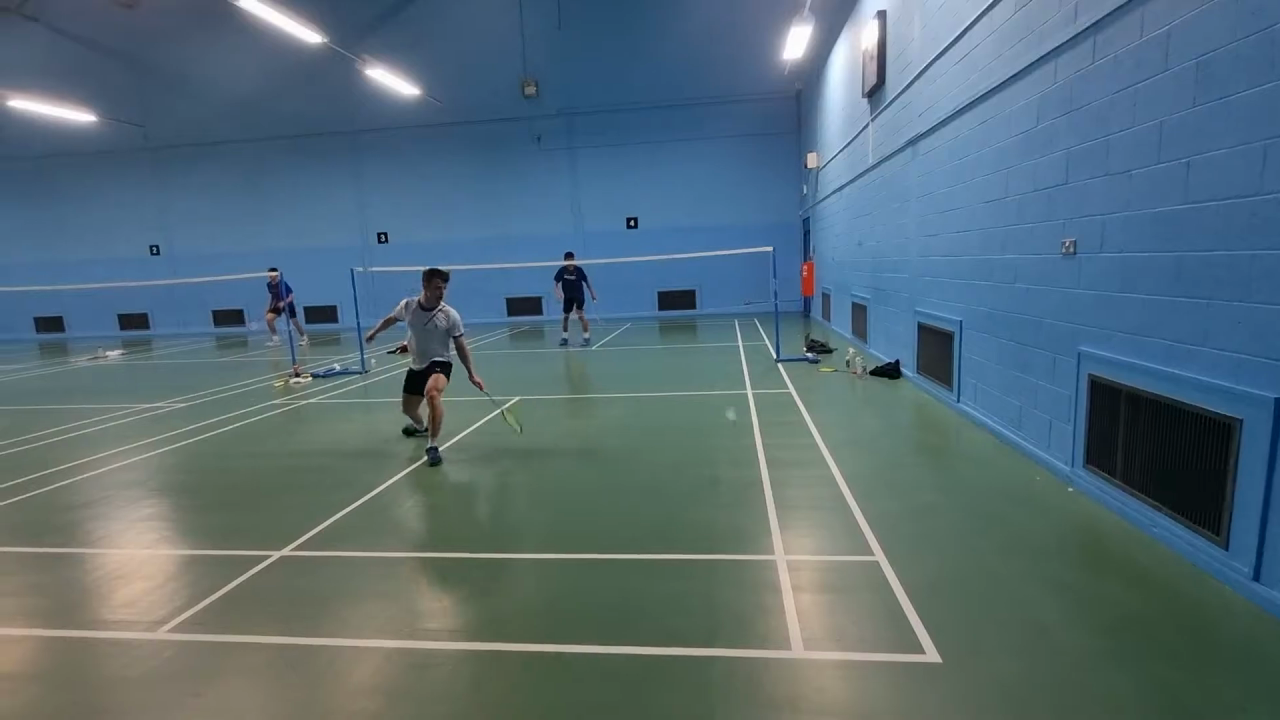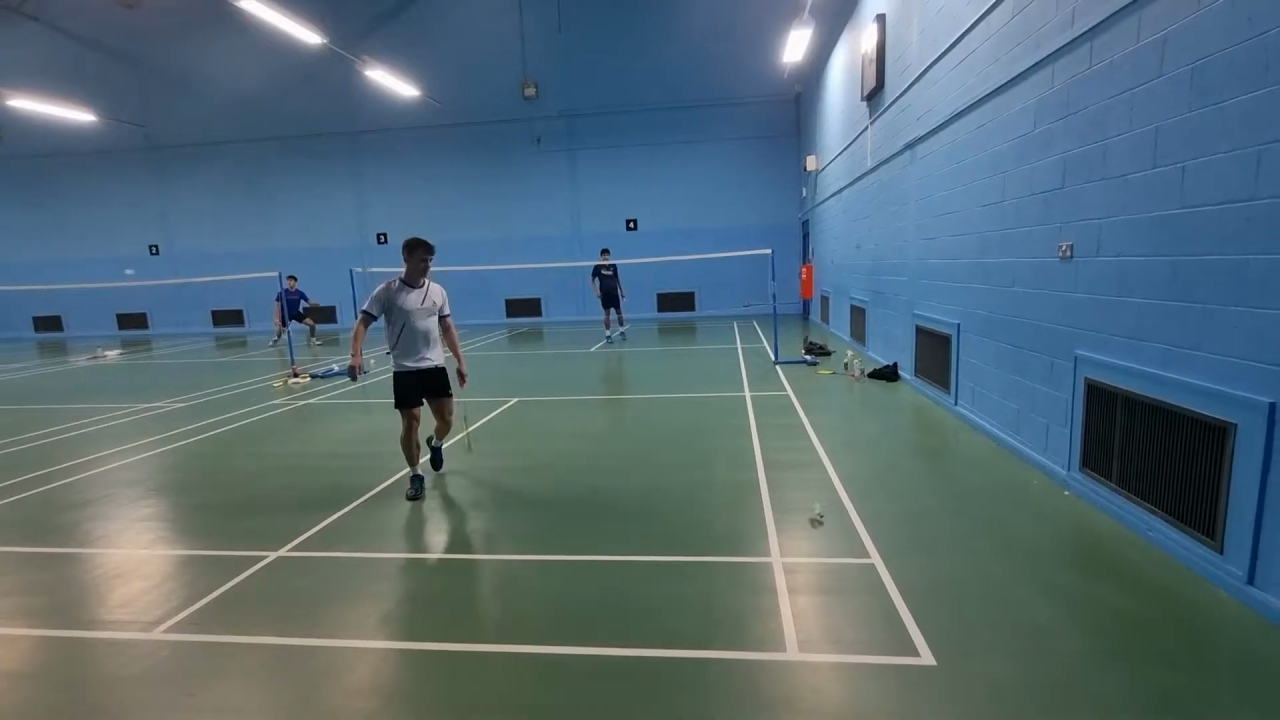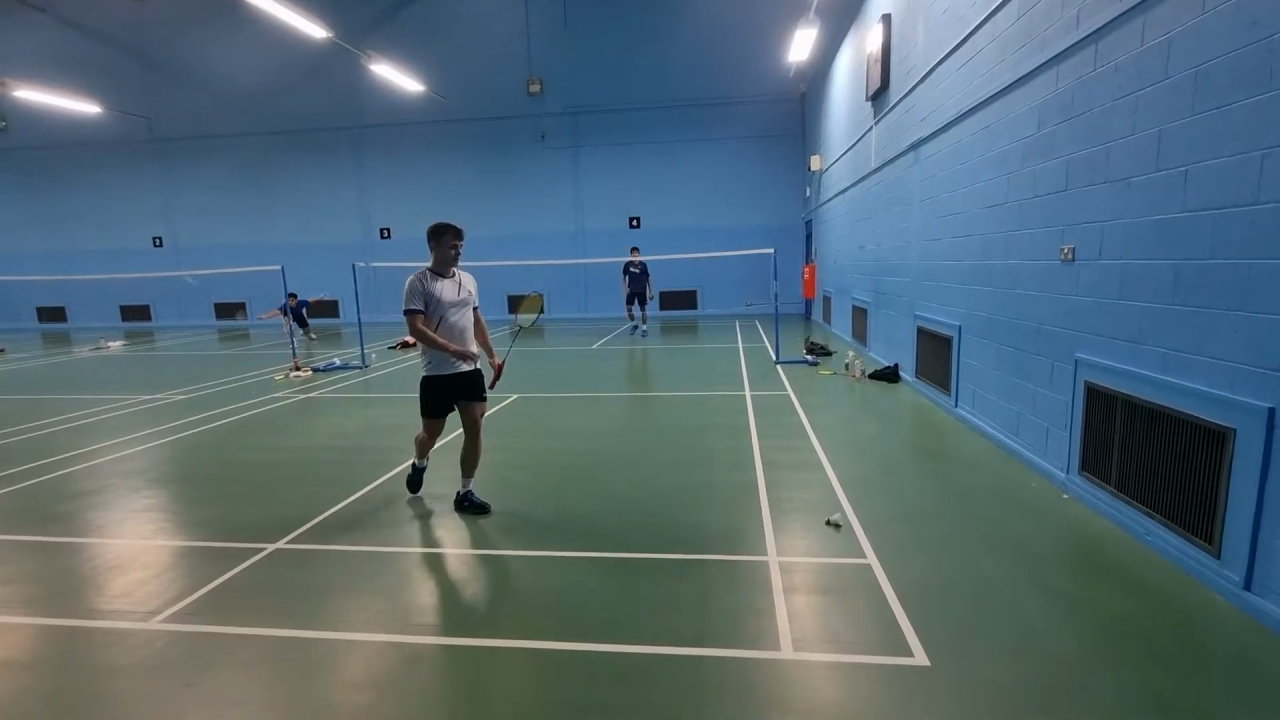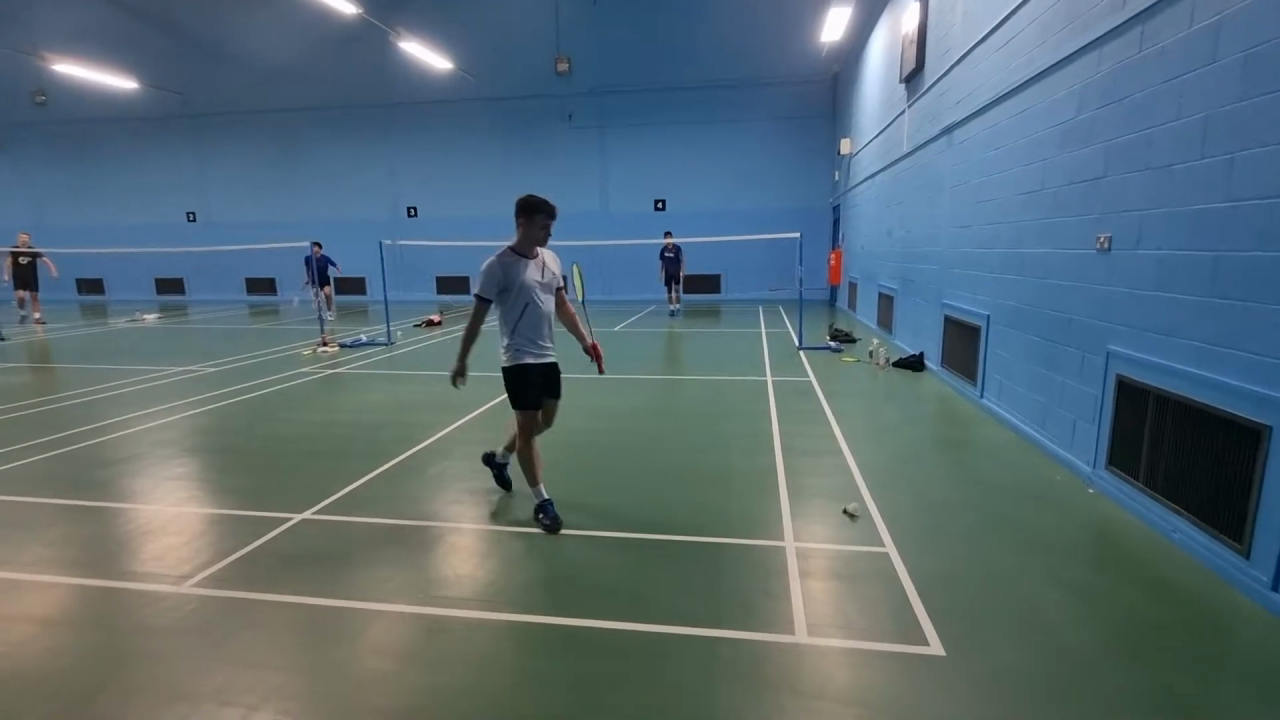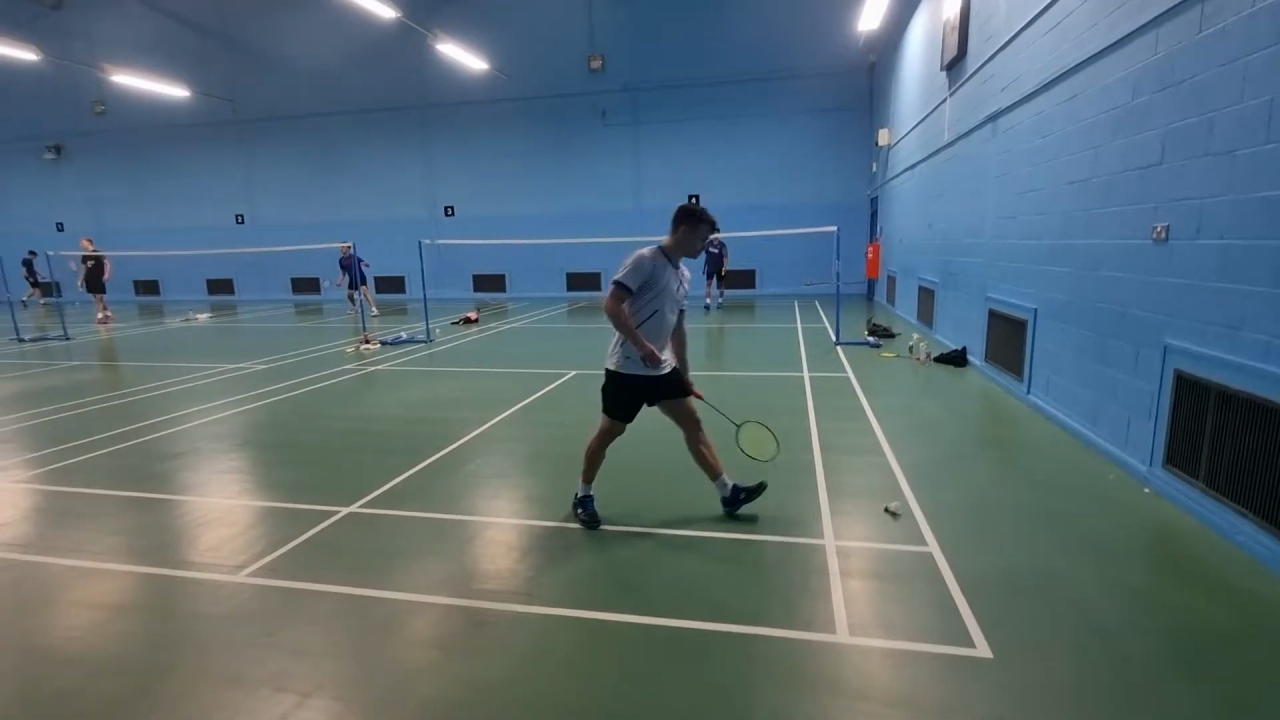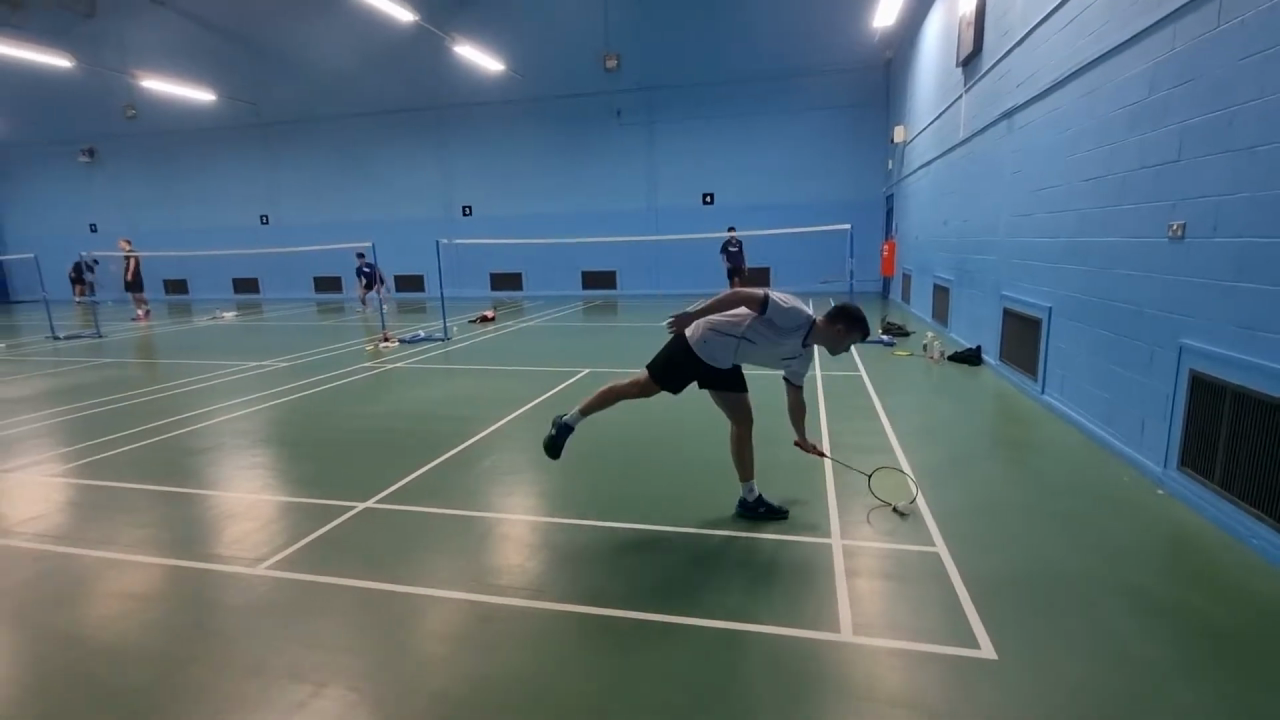
dt=0.5s
person 1, frame 1
left shoulder: (450, 315)
right shoulder: (407, 306)
left elbow: (461, 346)
right elbow: (392, 318)
left wrist: (472, 374)
right wrist: (374, 332)
left hip: (439, 363)
right hip: (416, 366)
left knee: (433, 392)
right knee: (408, 409)
left ankle: (433, 447)
right ankle: (420, 426)
person 1, frame 2
left shoulder: (438, 292)
right shoulder: (386, 291)
left elbow: (448, 329)
right elbow: (362, 324)
left wrist: (460, 362)
right wrist: (355, 356)
left hip: (435, 366)
right hip: (405, 369)
left knee: (446, 419)
right knee: (411, 421)
left ankle: (435, 443)
right ankle: (416, 475)
person 1, frame 3
left shoulder: (468, 281)
right shoulder: (418, 283)
right elbow: (416, 330)
left wrist: (491, 355)
right wrist: (453, 350)
left hip: (469, 370)
right hip: (436, 373)
left knee: (475, 428)
right knee: (431, 433)
left ankle: (466, 493)
right ankle: (419, 465)
person 1, frame 4
left shoulder: (552, 259)
right shoulder: (498, 265)
left elbow: (562, 306)
right elbow: (477, 317)
left wrist: (585, 340)
right wrist: (462, 360)
left hip: (548, 357)
right hip: (519, 361)
left knee: (544, 421)
right knee: (527, 426)
left ankle: (498, 457)
right ankle: (542, 501)
person 1, frame 5
left shoulder: (683, 275)
right shoulder: (645, 260)
right elbow: (612, 306)
left wrist: (684, 374)
right wrist: (641, 345)
left hip: (663, 368)
right hip: (628, 368)
left knee: (693, 423)
right knee: (610, 432)
left ankle: (728, 492)
right ankle: (583, 496)
person 1, frame 6
left shoulder: (803, 356)
right shoulder: (796, 314)
left elbow: (795, 399)
right elbow: (740, 296)
left wrist: (802, 437)
right wrist: (694, 315)
left hip: (723, 362)
right hip: (697, 345)
left knee: (743, 421)
right knee: (637, 388)
left ankle: (750, 498)
right ankle: (567, 423)
